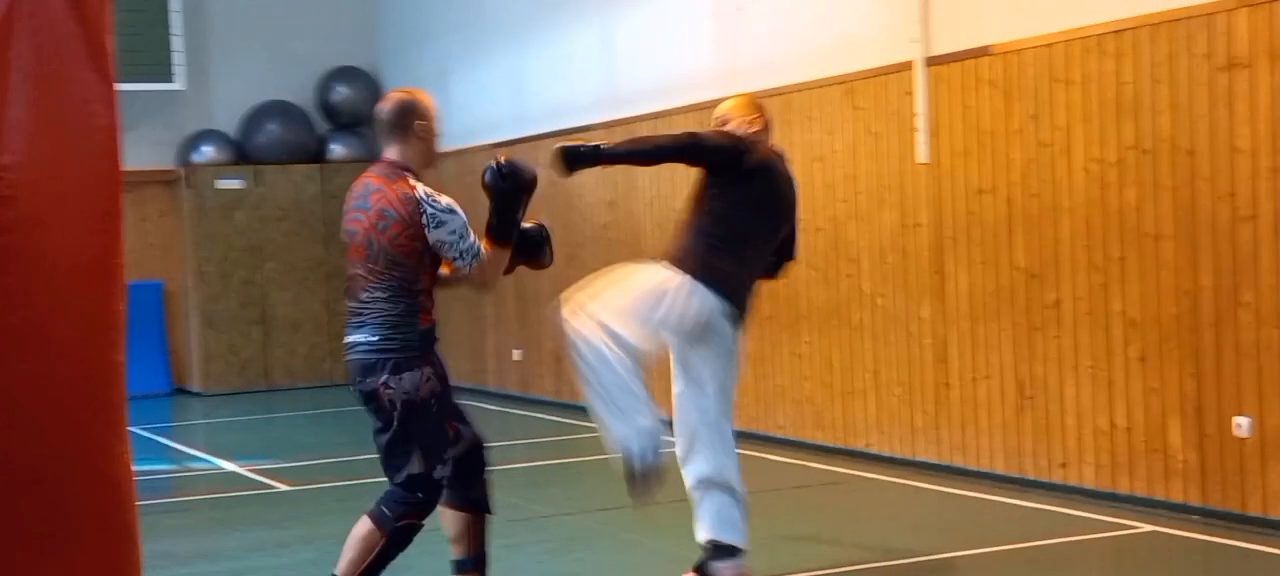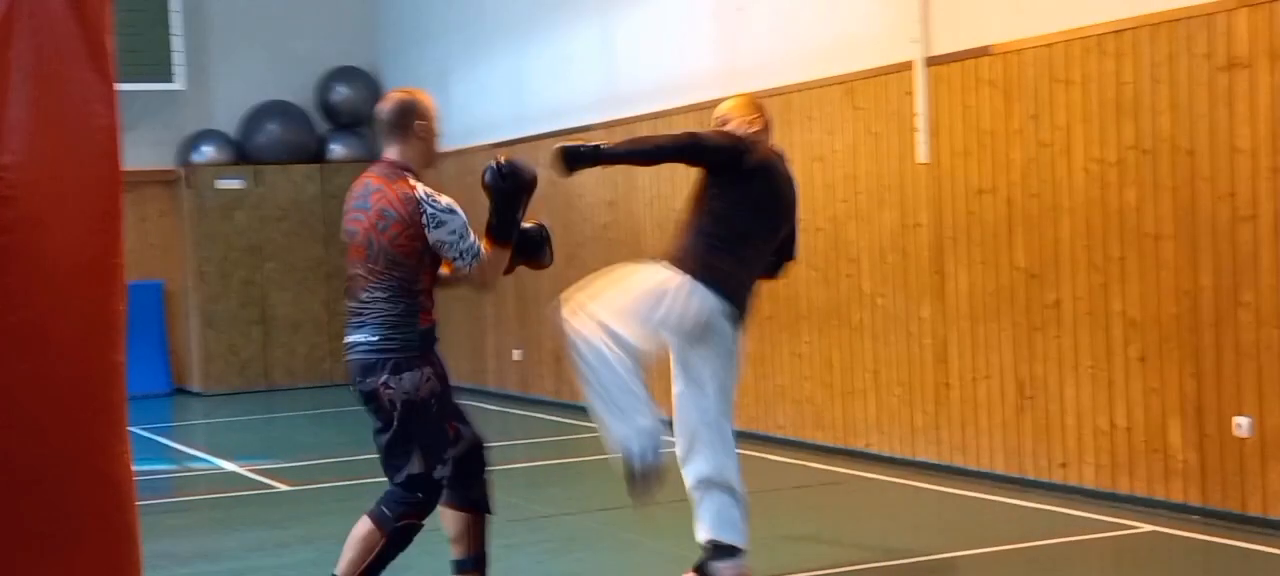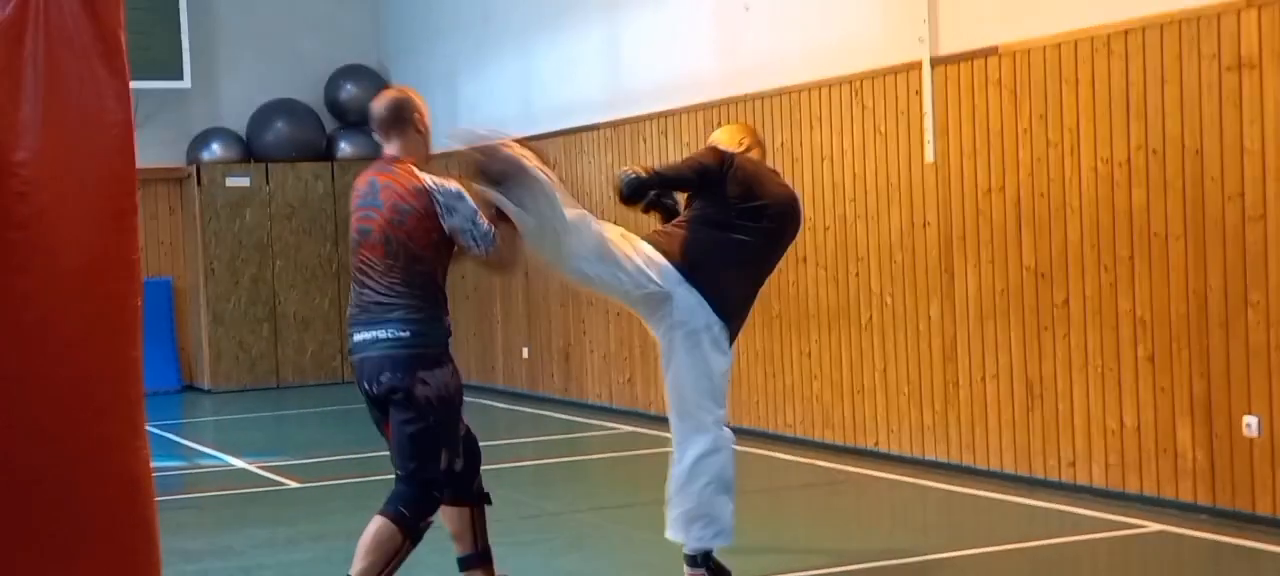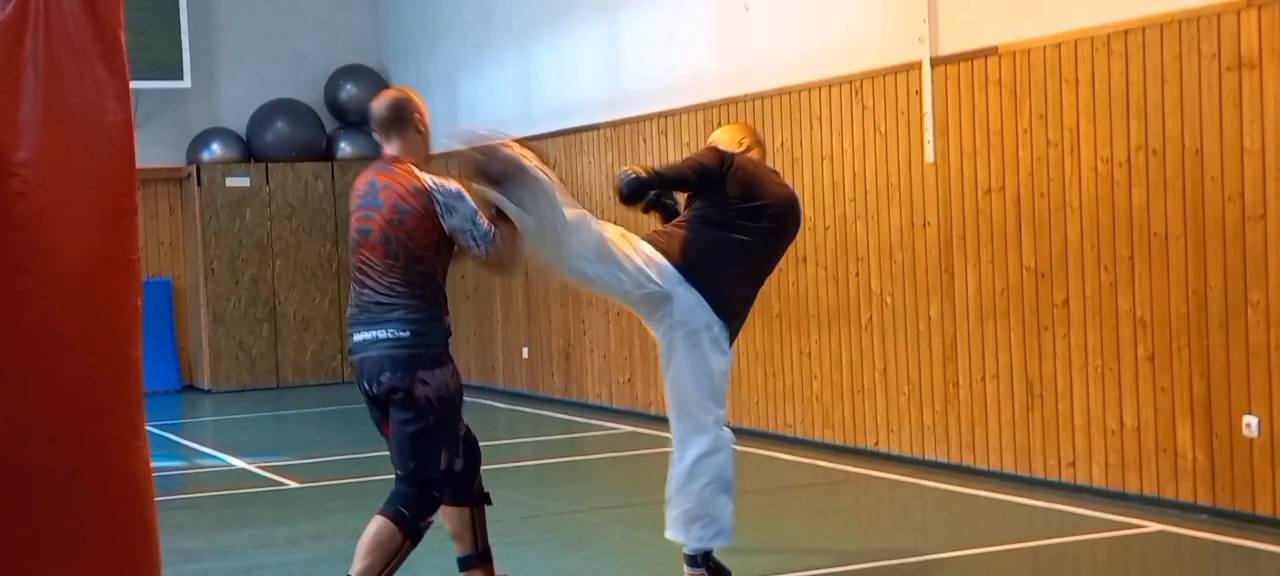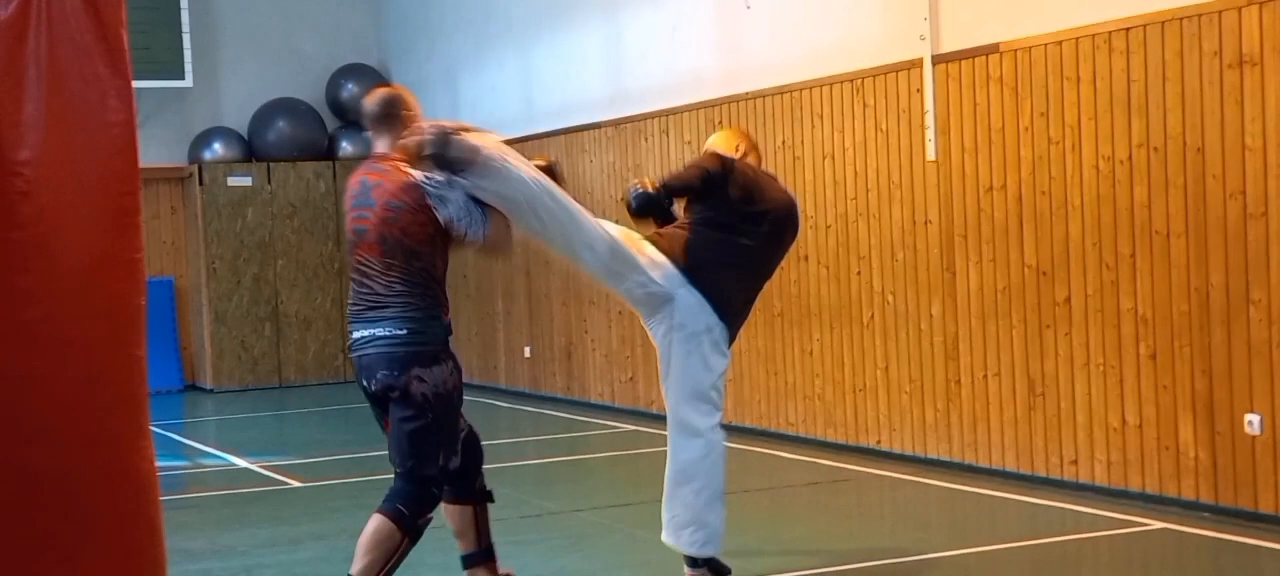
dt=1s
person 1, frame 1
left shoulder: (363, 190)
right shoulder: (427, 204)
right elbow: (483, 275)
left wrist: (507, 250)
right wrist: (507, 211)
left hip: (372, 350)
right hip: (399, 360)
left knee: (464, 456)
right knee: (414, 491)
person 1, frame 2
left shoulder: (363, 190)
right shoulder: (428, 204)
right elbow: (483, 275)
left wrist: (503, 251)
right wrist: (507, 212)
left hip: (368, 351)
right hip: (401, 359)
left knee: (462, 456)
right knee: (414, 490)
person 1, frame 3
left shoulder: (364, 186)
right shoulder: (437, 193)
right elbow: (498, 255)
left hip: (369, 349)
right hip: (412, 353)
left knee: (458, 457)
right knee: (419, 489)
person 1, frame 4
left shoulder: (364, 186)
right shoulder: (437, 192)
right elbow: (501, 255)
left wrist: (479, 208)
left hip: (368, 350)
right hip: (414, 351)
left knee: (458, 456)
right knee: (419, 488)
person 1, frame 5
left shoulder: (357, 184)
right shoulder: (429, 186)
right elbow: (496, 239)
left wrist: (469, 193)
left hip: (369, 348)
right hip: (414, 348)
left knee: (460, 454)
right knee: (417, 486)
person 2, frame 1
left shoulder: (741, 154)
right shoulder: (781, 184)
left elbow: (670, 148)
right elbow: (774, 262)
left wrist: (591, 153)
left hip: (692, 289)
right hip: (724, 309)
left knee: (588, 315)
right knee: (706, 430)
left ankle: (640, 444)
person 2, frame 2
left shoulder: (737, 152)
right shoulder: (782, 185)
left elbow: (669, 147)
right elbow: (774, 261)
left wrist: (591, 153)
left hip: (689, 286)
right hip: (725, 308)
left knee: (588, 314)
right knee: (707, 427)
left ankle: (640, 445)
person 2, frame 3
left shoulder: (723, 165)
right shoulder: (788, 206)
left elbow: (640, 183)
left wrist: (637, 180)
left hip: (662, 270)
right hip: (710, 317)
left knee: (571, 233)
right knee: (702, 429)
person 2, frame 4
left shoulder: (726, 166)
right shoulder: (787, 206)
left elbow: (663, 179)
left wrist: (642, 180)
right wrist: (676, 214)
left hip: (660, 268)
right hip: (709, 316)
left knee: (571, 232)
right knee: (703, 428)
person 2, frame 5
left shoulder: (724, 170)
right shoulder: (784, 210)
left elbow: (681, 184)
left wrist: (652, 195)
left hip: (660, 269)
right hip: (706, 317)
left knee: (568, 220)
right knee: (697, 428)
left ankle: (466, 153)
